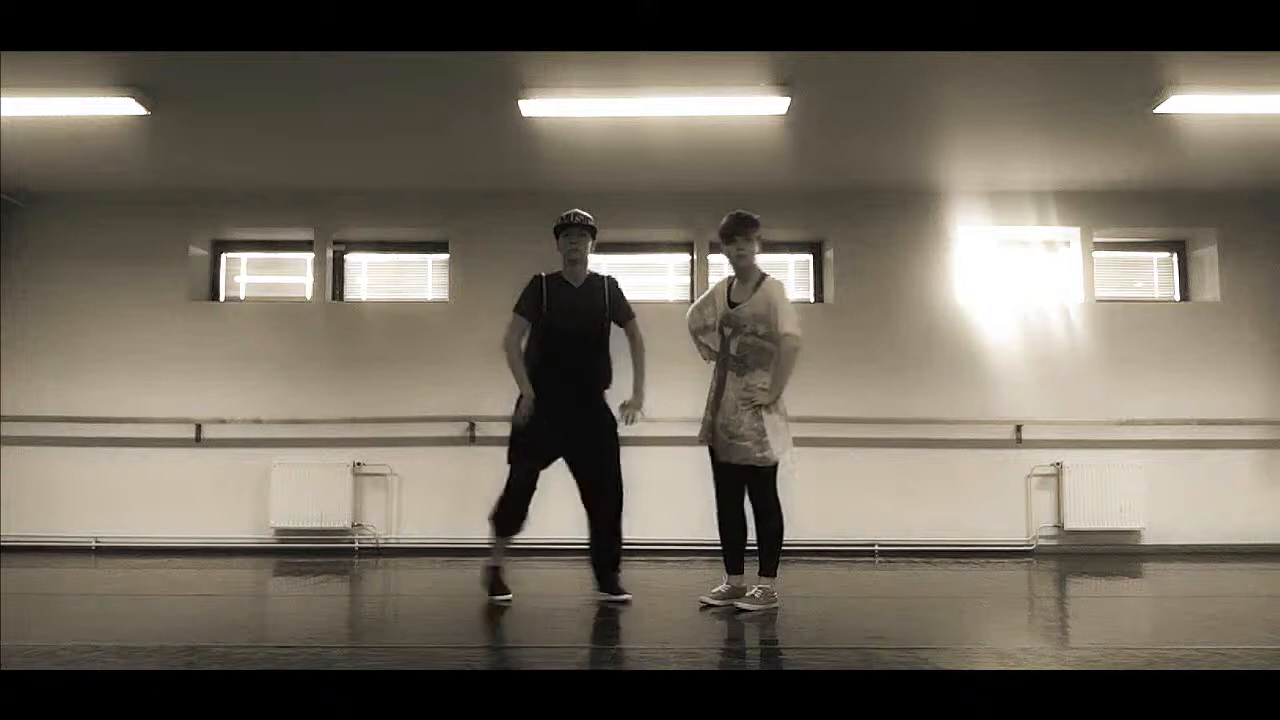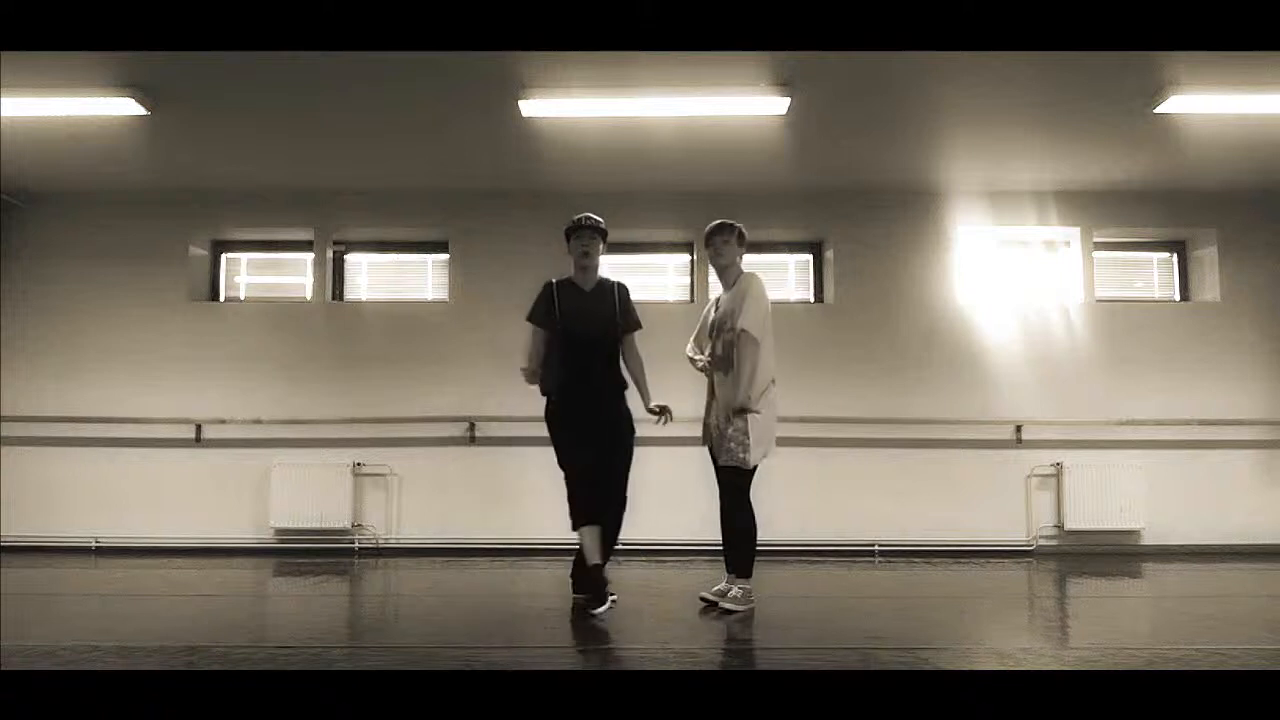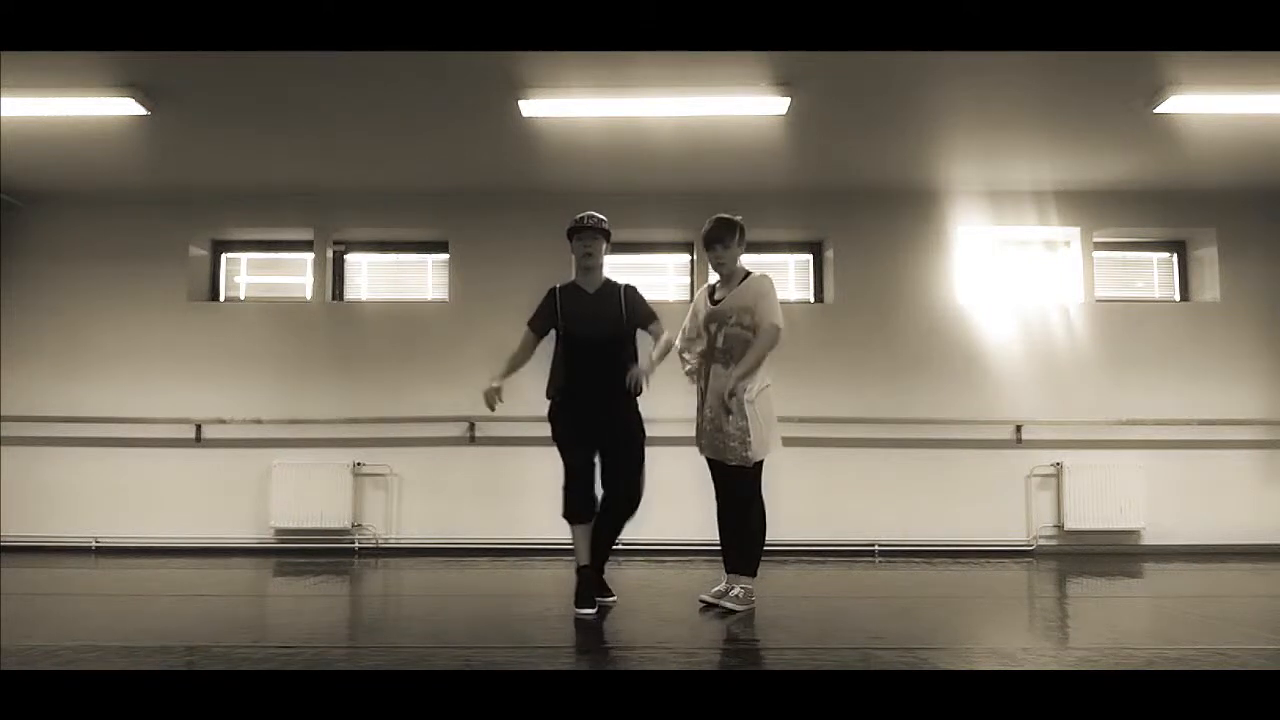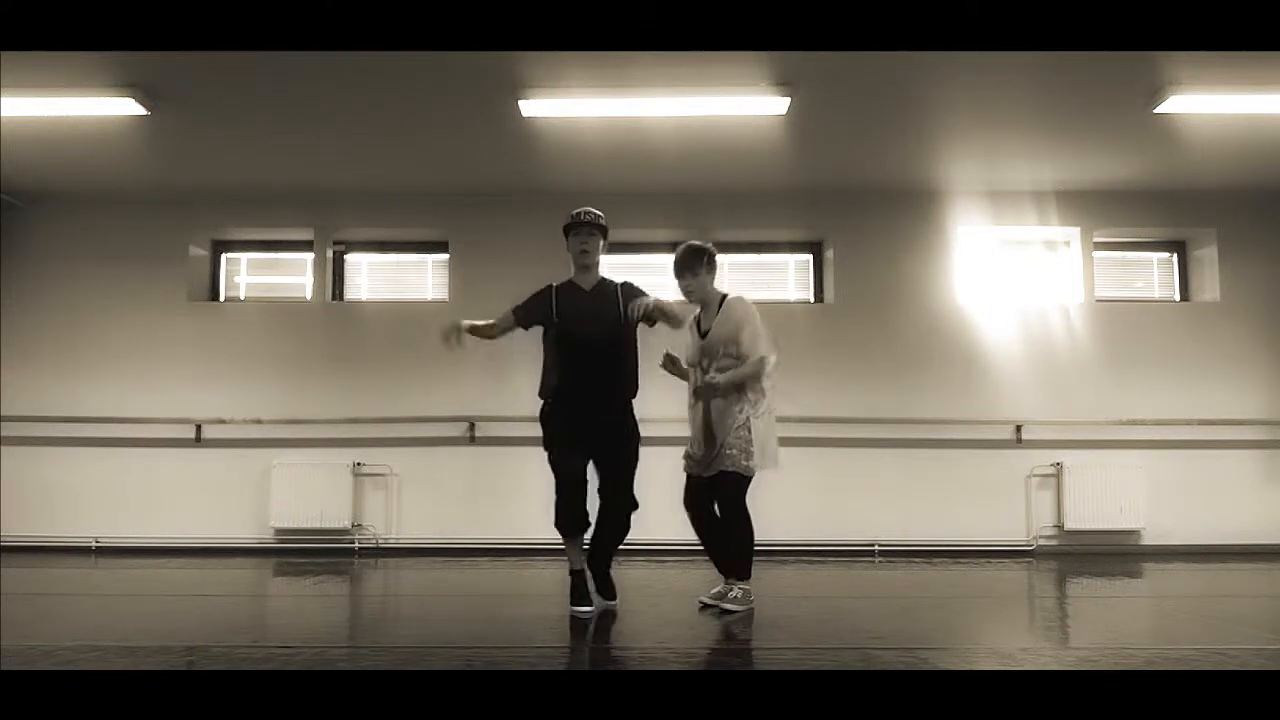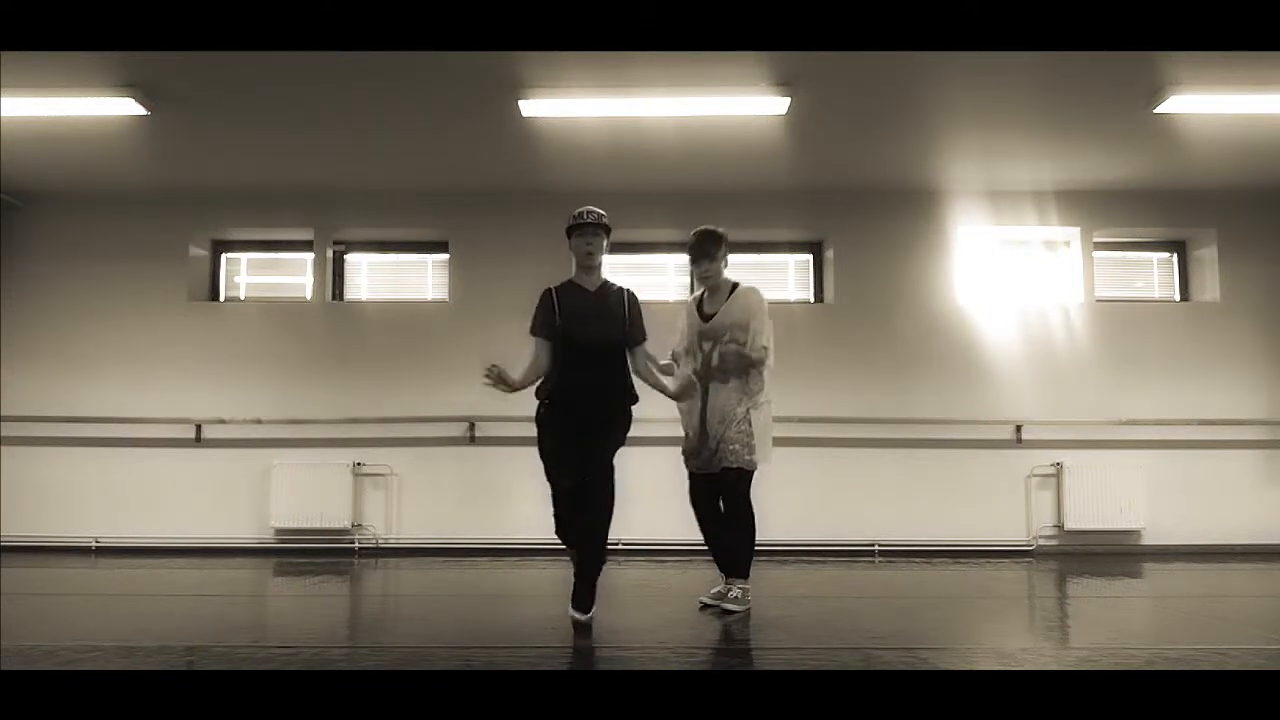
dt=0.5s
person 1, frame 1
left shoulder: (607, 288)
right shoulder: (540, 286)
left elbow: (635, 338)
right elbow: (511, 342)
left wrist: (637, 393)
right wrist: (526, 391)
left hip: (589, 403)
right hip: (542, 401)
left knee: (606, 488)
right knee: (520, 480)
left ankle: (608, 576)
right ankle: (495, 568)
person 1, frame 2
left shoulder: (618, 293)
right shoulder: (553, 293)
left elbow: (629, 351)
right elbow: (538, 350)
left wrist: (647, 398)
right wrist: (533, 374)
left hip: (610, 405)
right hip: (567, 404)
left knee: (612, 492)
right knee: (582, 481)
left ankle: (585, 577)
right ankle: (593, 576)
person 1, frame 3
left shoulder: (626, 295)
right shoulder: (557, 297)
left elbow: (664, 337)
right elbow: (528, 344)
left wrist: (648, 363)
right wrist: (500, 378)
left hip: (619, 408)
right hip: (571, 407)
left knee: (626, 490)
right knee: (579, 476)
left ankle: (593, 568)
right ankle: (585, 574)
person 1, frame 4
left shoulder: (625, 294)
right shoulder: (551, 297)
left elbow: (676, 319)
right elbow: (496, 327)
left wrist: (655, 307)
right wrist: (465, 325)
left hip: (614, 411)
right hip: (564, 411)
left knee: (619, 494)
right knee: (571, 486)
left ankle: (599, 564)
right ankle: (578, 575)
person 1, frame 5
left shoulder: (625, 300)
right shoulder: (553, 298)
left elbow: (640, 361)
right elbow: (542, 361)
left wrist: (671, 389)
right wrist: (516, 382)
left hip: (610, 410)
right hip: (561, 411)
left knee: (597, 481)
right knee: (569, 494)
left ankle: (587, 581)
right ankle: (585, 576)
person 2, frame 1
left shoulder: (771, 289)
right shoulder: (721, 289)
left elbow: (790, 343)
right elbow: (695, 321)
left wrist: (773, 392)
left hip: (755, 412)
right hip: (721, 407)
left knee: (763, 499)
right knee: (726, 499)
left ankle: (767, 585)
right ankle: (734, 580)
person 2, frame 2
left shoulder: (750, 284)
right shoulder: (715, 303)
left elbow: (749, 337)
right elbow: (695, 346)
left wrist: (744, 393)
right wrist: (702, 362)
left hip: (746, 407)
right hip: (718, 406)
left knee: (738, 494)
right knee: (727, 496)
left ankle: (744, 584)
right ankle: (731, 578)
person 2, frame 3
left shoulder: (759, 285)
right shoulder: (704, 295)
left elbow: (770, 334)
right elbow: (685, 341)
left wrist: (735, 377)
right wrist: (690, 363)
left hip: (744, 401)
right hip: (711, 403)
left knee: (747, 494)
right knee: (725, 496)
left ankle: (746, 582)
right ankle: (731, 578)
person 2, frame 4
left shoulder: (739, 308)
right shoulder: (694, 323)
left elbow: (760, 363)
left wrist: (724, 378)
right wrist: (676, 368)
left hip: (744, 421)
right hip: (708, 427)
left knee: (730, 499)
right knee: (696, 502)
left ankle: (743, 585)
right ankle: (729, 578)
person 2, frame 5
left shoulder: (750, 298)
right shoulder: (693, 307)
left elbow: (763, 353)
right elbow: (684, 362)
left wrist: (751, 356)
right wrist: (659, 366)
left hip: (741, 413)
right hip: (702, 417)
left knee: (734, 496)
right knee: (702, 498)
left ankle: (741, 584)
right ankle: (729, 578)
